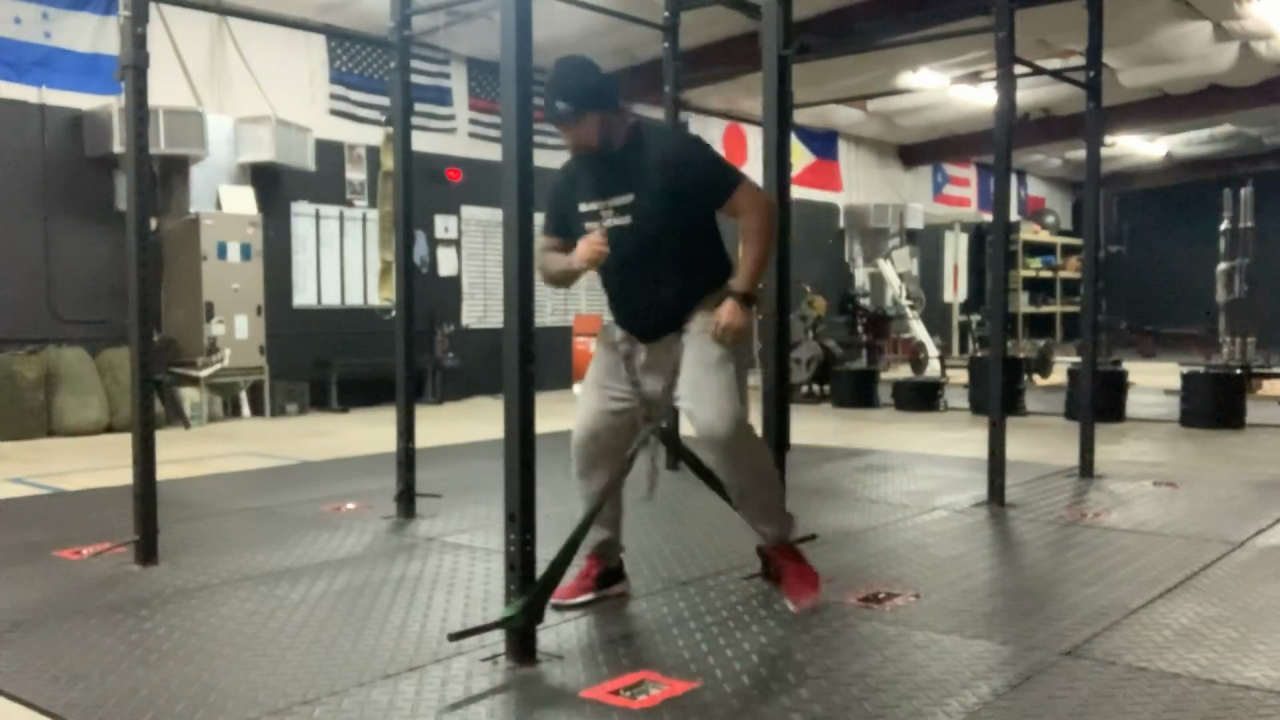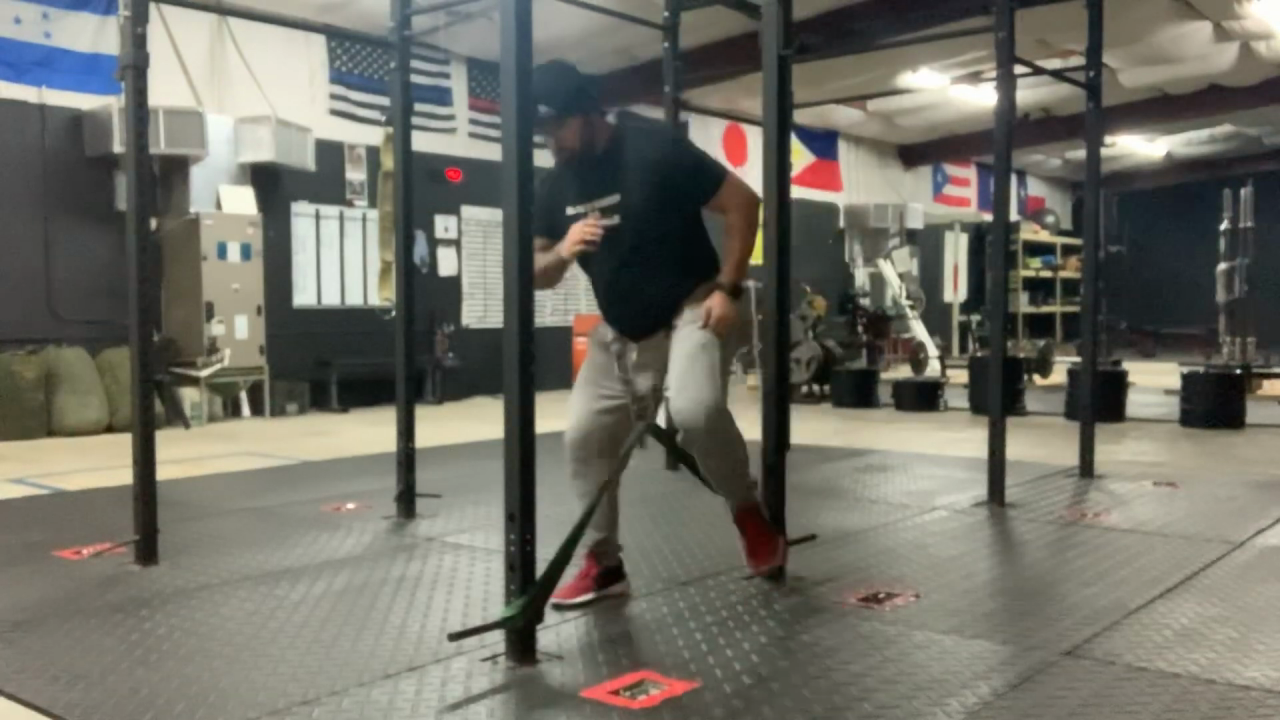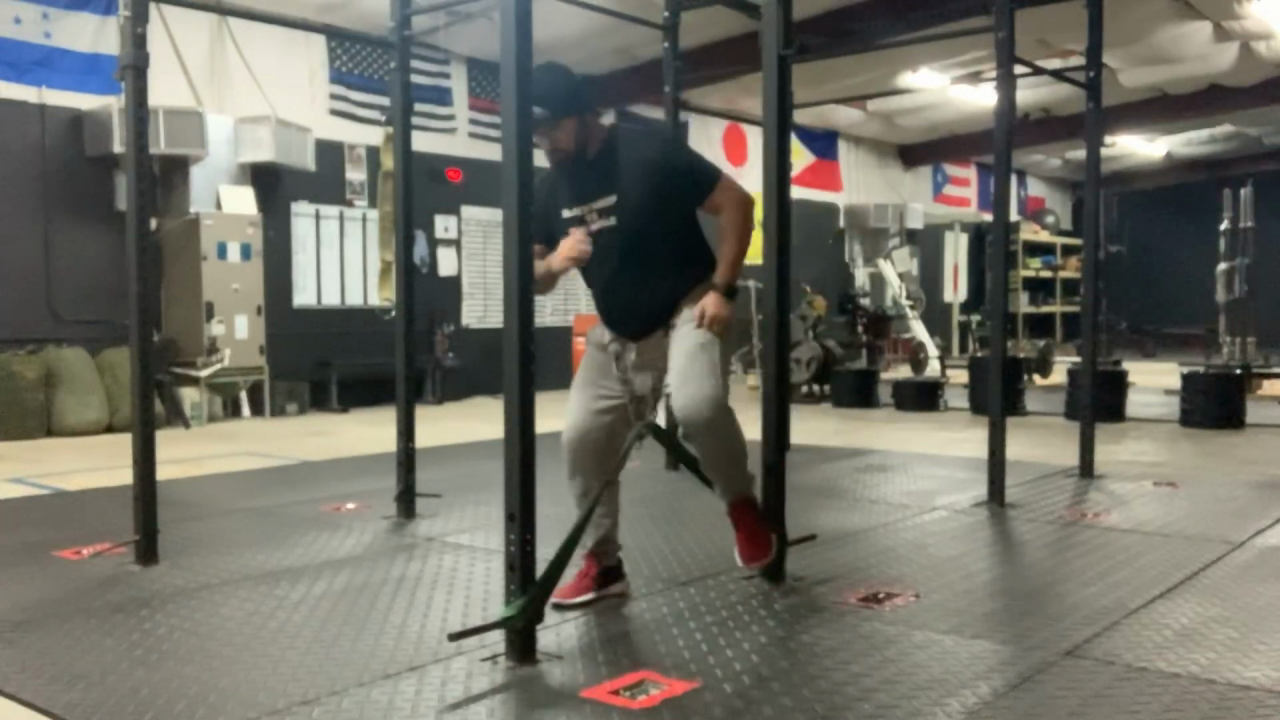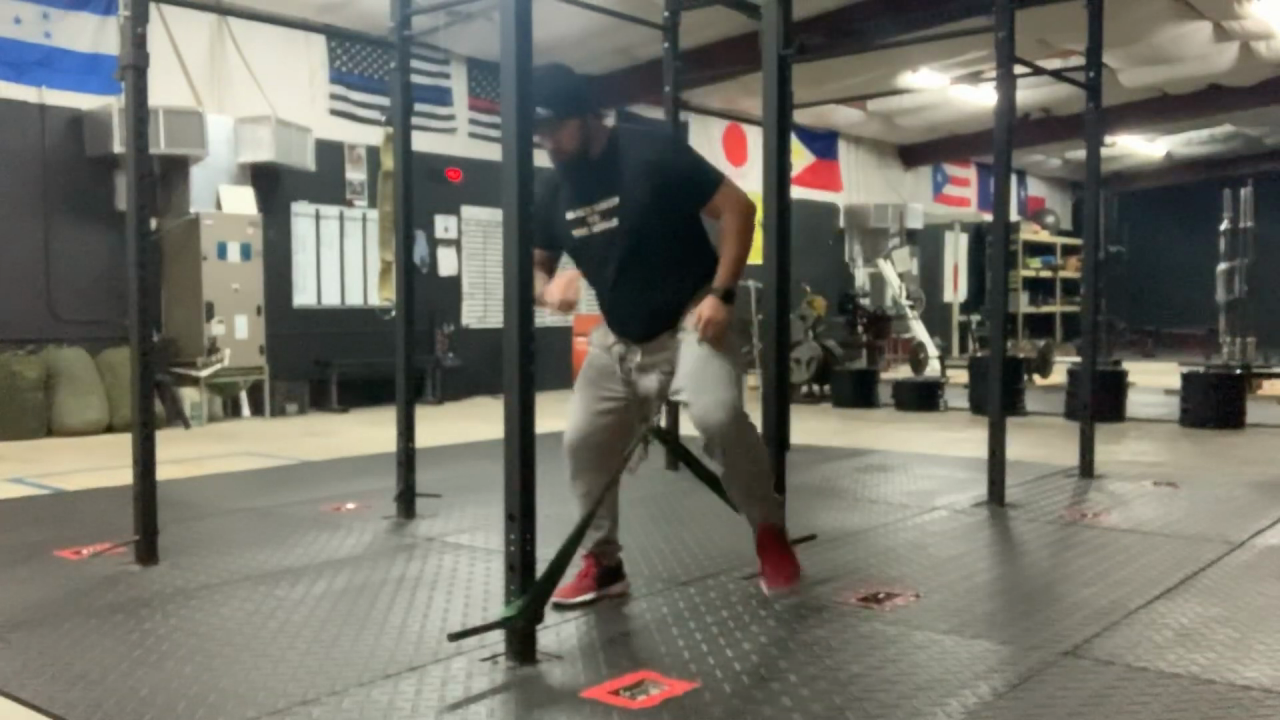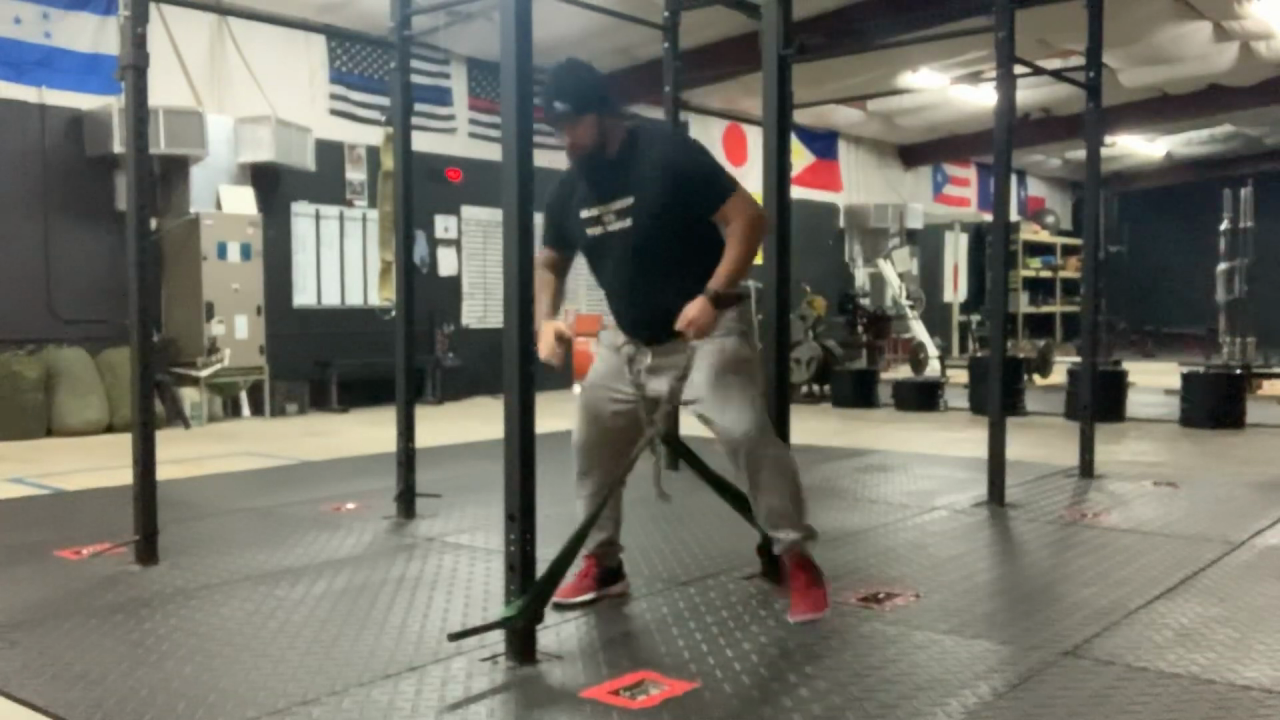
dt=0.1s
person 1, frame 1
left shoulder: (676, 153)
right shoulder: (569, 182)
left elbow: (759, 208)
right elbow: (549, 267)
left wrist: (741, 296)
right wrist: (572, 260)
left hip: (702, 320)
right hip: (629, 336)
left knee: (717, 428)
right knee: (592, 442)
left ankle: (780, 541)
right ankle: (603, 562)
person 1, frame 2
left shoulder: (658, 151)
right shoulder: (555, 186)
left elbow: (742, 203)
right elbow: (540, 271)
left wrist: (728, 288)
right wrist: (562, 253)
left hip: (689, 313)
right hip: (619, 335)
left knee: (697, 412)
right knee: (586, 442)
left ankle: (746, 506)
right ankle: (603, 563)
person 1, frame 3
left shoulder: (651, 154)
right shoulder: (549, 189)
left elbow: (736, 204)
right elbow: (534, 266)
left wrist: (722, 289)
right wrist: (554, 263)
left hip: (686, 315)
right hip: (616, 337)
left knee: (699, 407)
right knee: (582, 443)
left ankle: (742, 501)
right ankle: (602, 564)
person 1, frame 4
left shoulder: (655, 154)
right shoulder: (552, 192)
left elbow: (737, 209)
right elbow: (534, 269)
left wrist: (721, 292)
right wrist: (549, 292)
left hip: (692, 320)
right hip: (620, 339)
left knee: (718, 416)
right knee: (584, 443)
left ankle: (767, 526)
right ankle: (603, 563)
person 1, frame 5
left shoulder: (671, 155)
right shoulder: (569, 186)
left elbow: (747, 219)
right elbow: (549, 265)
left wrist: (714, 297)
right wrist: (547, 320)
left hip: (704, 328)
right hip: (628, 340)
left knee: (748, 435)
right knee: (592, 448)
left ankle: (798, 560)
right ankle: (604, 565)
